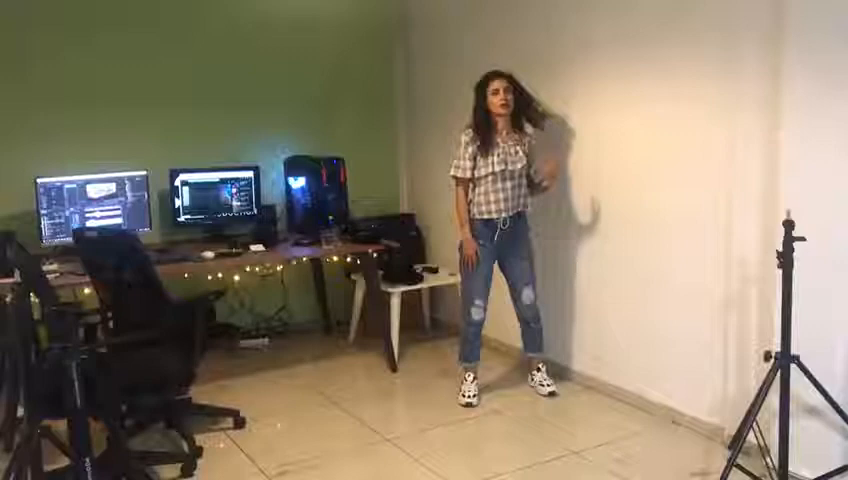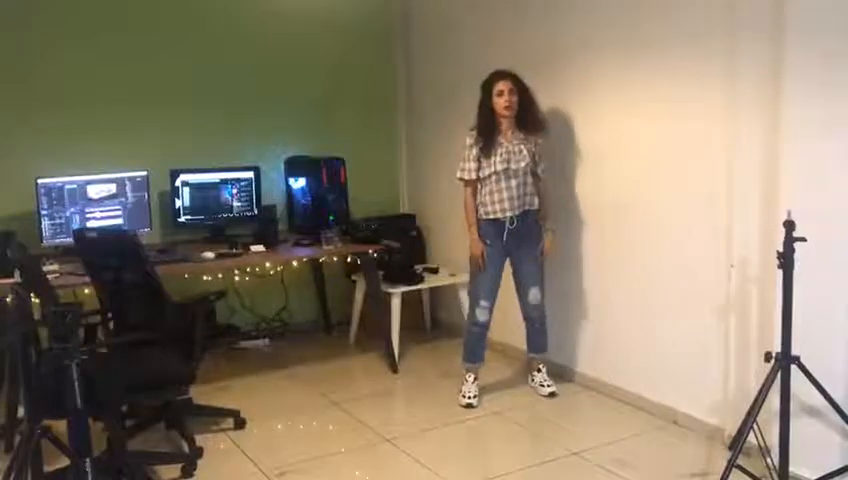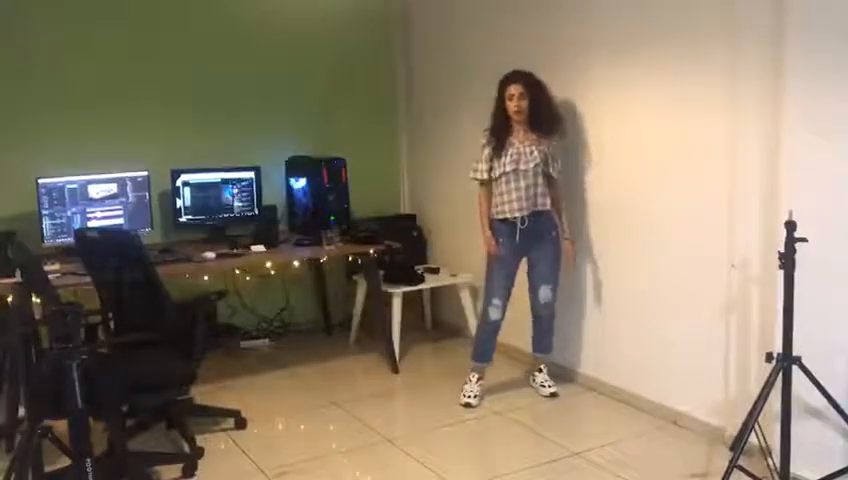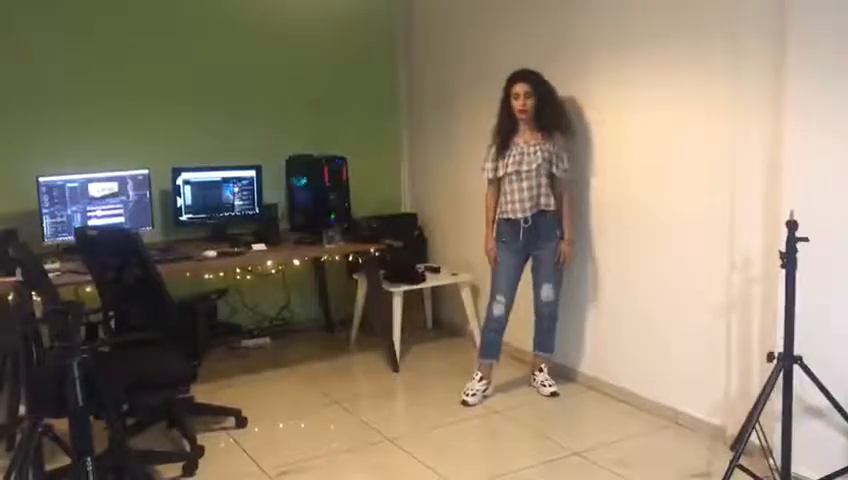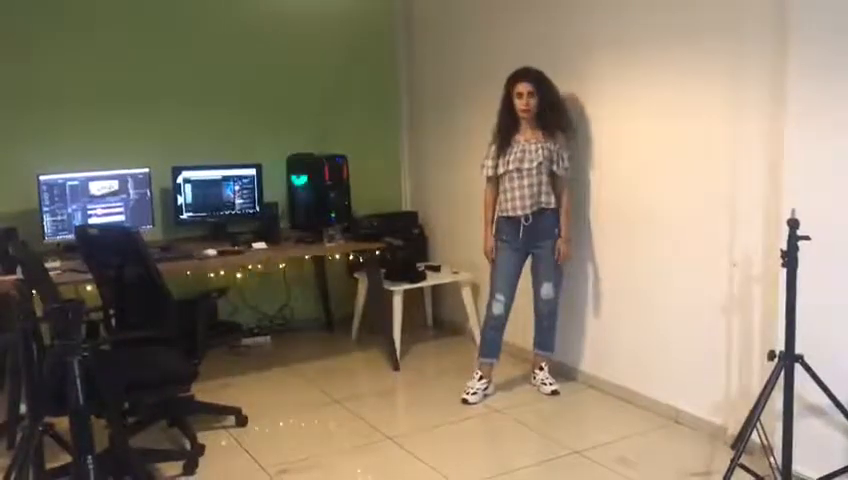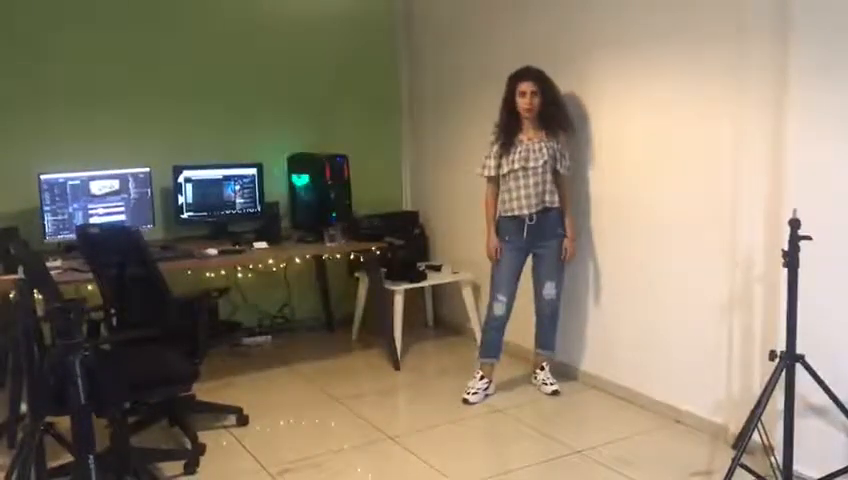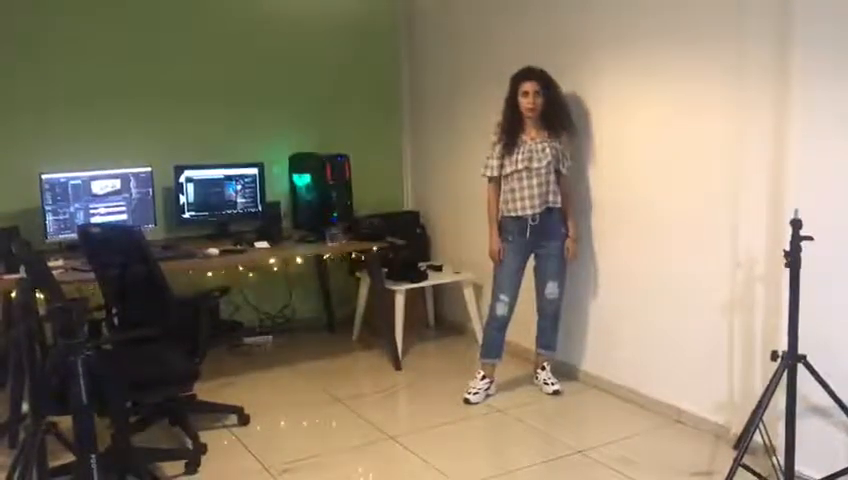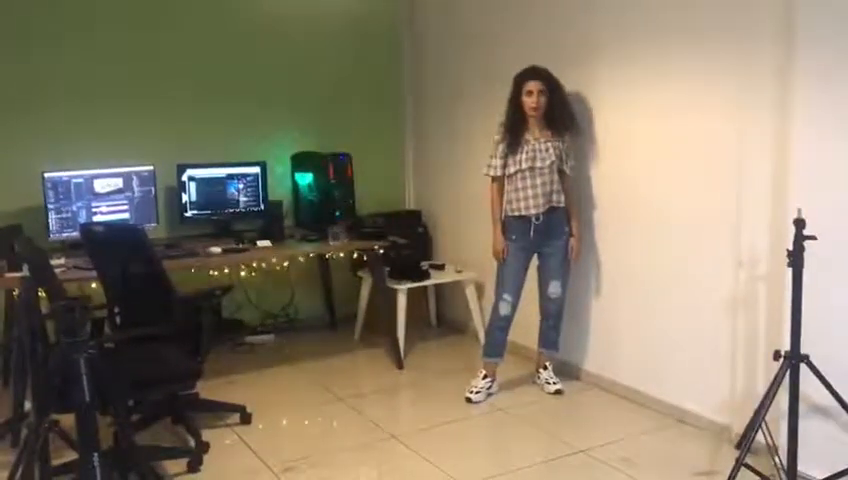
dt=0.4s
person 1, frame 1
left shoulder: (525, 139)
right shoulder: (472, 138)
left elbow: (529, 187)
right elbow: (461, 189)
left wrist: (547, 180)
right wrist: (465, 234)
left hip: (516, 229)
right hip: (482, 231)
left knee: (528, 303)
right knee: (475, 307)
left ankle: (537, 369)
right ankle: (469, 377)
person 1, frame 2
left shoulder: (531, 139)
right shoulder: (477, 140)
left elbow: (538, 187)
right elbow: (469, 191)
left wrist: (546, 229)
right wrist: (473, 235)
left hip: (526, 228)
right hip: (491, 230)
left knee: (534, 303)
right knee: (481, 307)
left ankle: (537, 370)
right ankle: (470, 378)
person 1, frame 3
left shoulder: (546, 141)
right shoulder: (493, 142)
left elbow: (554, 190)
right elbow: (484, 190)
left wrist: (565, 233)
right wrist: (487, 233)
left hip: (541, 229)
right hip: (505, 230)
left knee: (544, 303)
right knee: (493, 307)
left ankle: (539, 371)
right ankle: (476, 377)
person 1, frame 4
left shoulder: (553, 141)
right shoulder: (501, 142)
left elbow: (562, 191)
right elbow: (492, 191)
left wrist: (567, 236)
right wrist: (489, 235)
left hip: (546, 229)
right hip: (510, 231)
left knee: (547, 303)
right knee: (499, 305)
left ankle: (540, 370)
right ankle: (482, 377)
person 1, frame 5
left shoulder: (554, 140)
right shoulder: (501, 141)
left elbow: (562, 190)
right elbow: (491, 189)
left wrist: (564, 234)
right wrist: (488, 233)
left hip: (546, 227)
right hip: (510, 229)
left knee: (547, 302)
right knee: (498, 303)
left ankle: (541, 368)
right ankle: (483, 376)
person 1, frame 6
left shoulder: (555, 139)
right shoulder: (502, 140)
left elbow: (562, 188)
right elbow: (491, 189)
left wrist: (569, 232)
right wrist: (491, 233)
left hip: (548, 227)
right hip: (512, 228)
left knee: (548, 301)
right knee: (499, 303)
left ankle: (541, 368)
right ankle: (484, 376)
person 1, frame 7
left shoulder: (557, 139)
right shoulder: (504, 139)
left elbow: (563, 187)
right elbow: (493, 188)
left wrist: (571, 231)
right wrist: (493, 233)
left hip: (551, 228)
right hip: (514, 228)
left knee: (550, 301)
right knee: (502, 303)
left ankle: (543, 368)
right ankle: (486, 376)
person 1, frame 8
left shoulder: (560, 138)
right shoulder: (507, 138)
left elbow: (566, 186)
right elbow: (496, 187)
left wrist: (575, 230)
right wrist: (497, 232)
left hip: (554, 227)
right hip: (518, 228)
left knee: (553, 300)
right knee: (505, 302)
left ankle: (544, 368)
right ankle: (488, 375)
